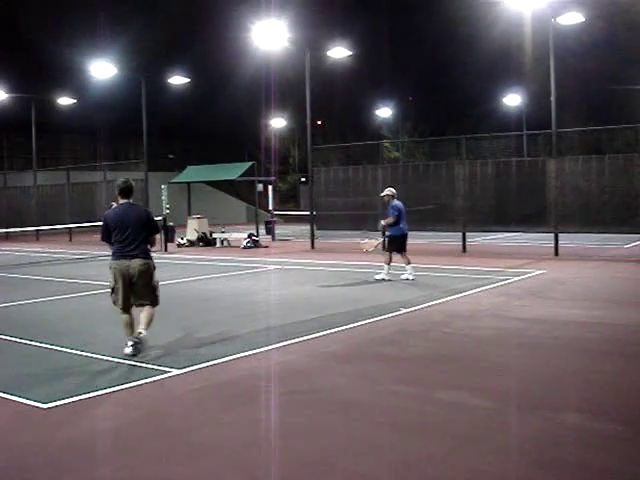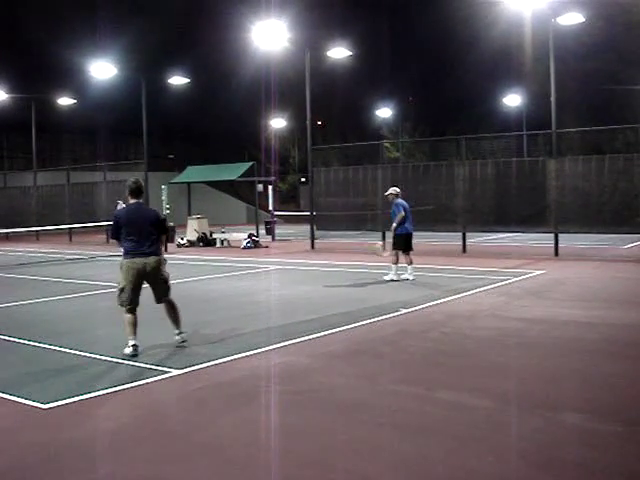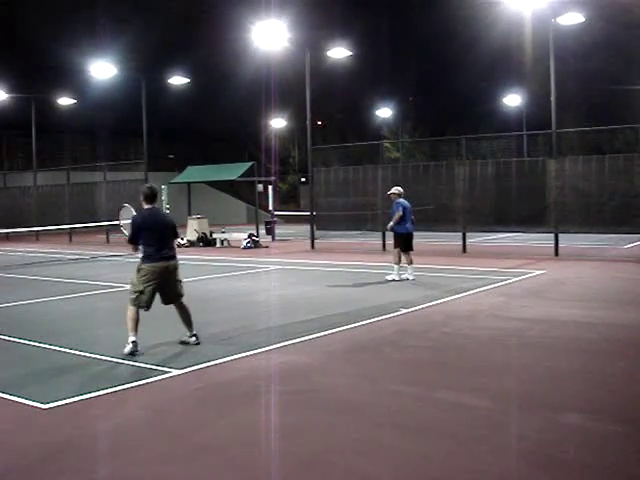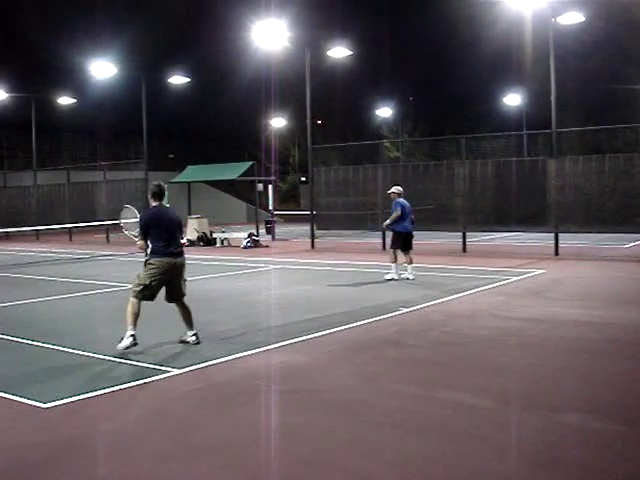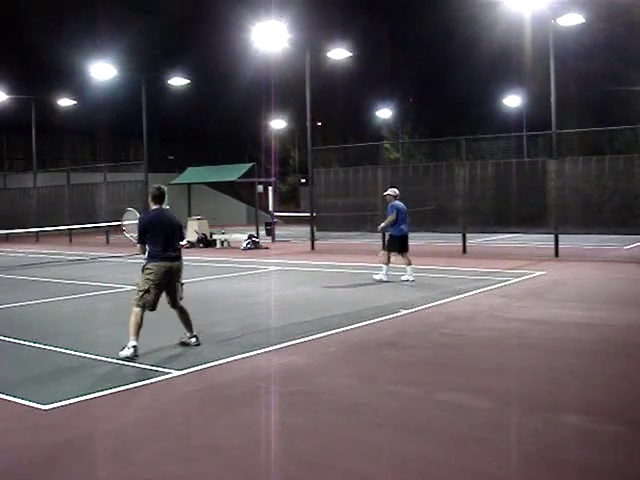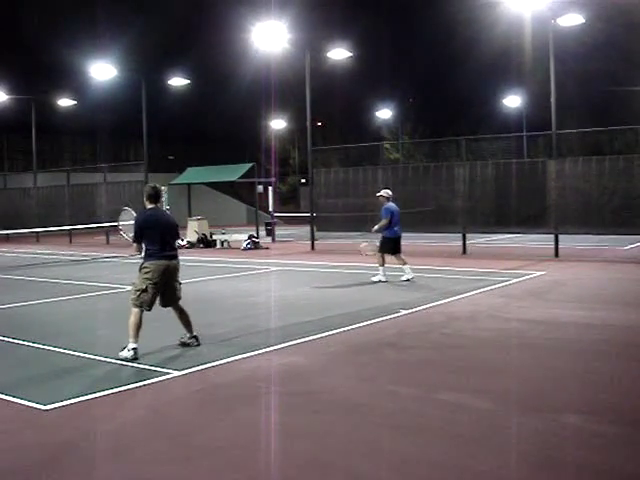
dt=0.2s
person 1, frame 1
left shoulder: (110, 215)
right shoulder: (144, 213)
left elbow: (109, 242)
right elbow: (153, 242)
left hip: (119, 263)
right hip: (142, 262)
left knee: (125, 307)
right knee: (149, 304)
left ankle: (131, 343)
right ankle: (141, 333)
person 1, frame 2
left shoulder: (120, 214)
right shoulder: (154, 213)
left elbow: (118, 241)
right elbow: (162, 239)
left hip: (131, 261)
right hip: (154, 259)
left knee: (128, 306)
right knee: (166, 299)
left ankle: (132, 344)
right ankle: (179, 332)
person 1, frame 3
left shoulder: (138, 219)
right shoulder: (167, 218)
left elbow: (135, 247)
left hip: (151, 265)
right hip: (170, 263)
left knee: (134, 304)
right knee: (177, 301)
left ankle: (132, 342)
right ankle: (192, 335)
person 1, frame 4
left shoulder: (147, 215)
right shoulder: (174, 215)
left elbow: (143, 245)
left wrist: (140, 243)
left hip: (158, 261)
right hip: (178, 259)
left knee: (135, 297)
right knee: (179, 299)
left ankle: (130, 335)
right ankle: (192, 334)
person 1, frame 5
left shoulder: (145, 218)
right shoulder: (173, 218)
left elbow: (142, 249)
left wrist: (143, 247)
left hip: (156, 265)
right hip: (175, 263)
left knee: (139, 306)
right knee: (176, 303)
left ankle: (132, 346)
right ankle: (192, 336)
person 1, frame 6
left shoulder: (142, 217)
right shoulder: (169, 218)
left elbow: (138, 248)
left wrist: (142, 246)
left hip: (153, 264)
right hip: (172, 262)
left knee: (137, 306)
right knee: (175, 303)
left ankle: (132, 348)
right ankle: (191, 336)
